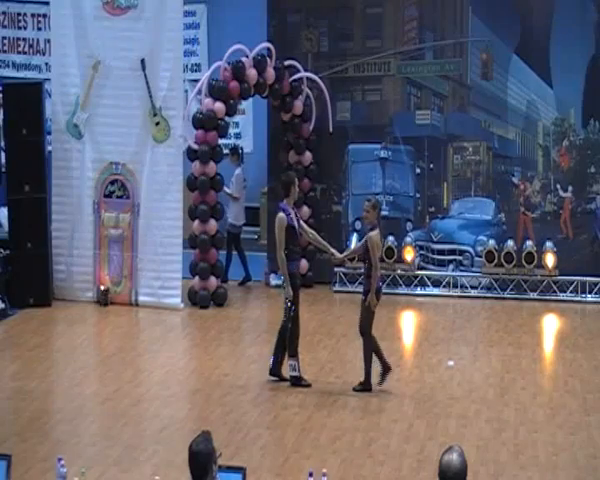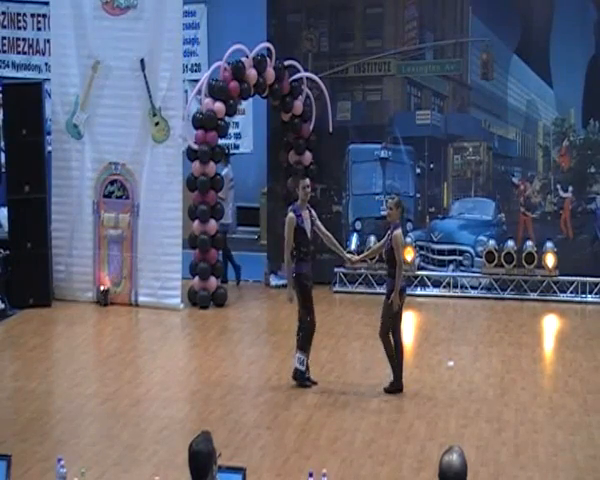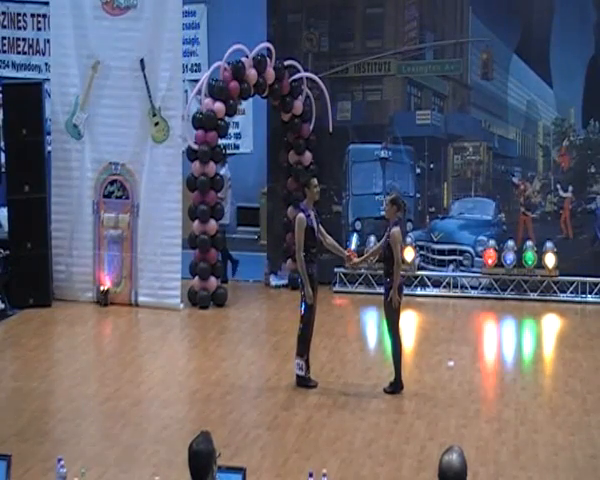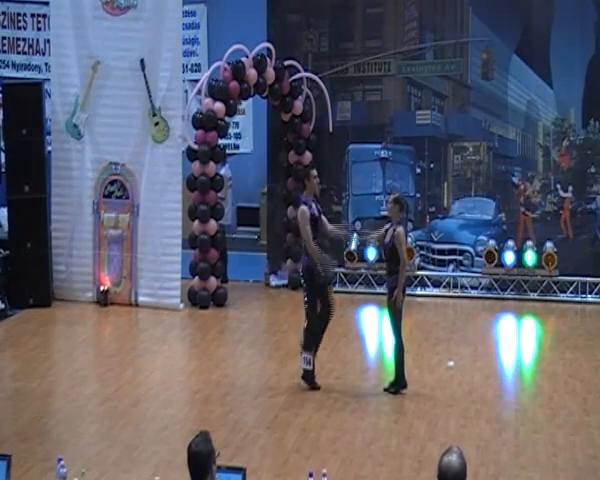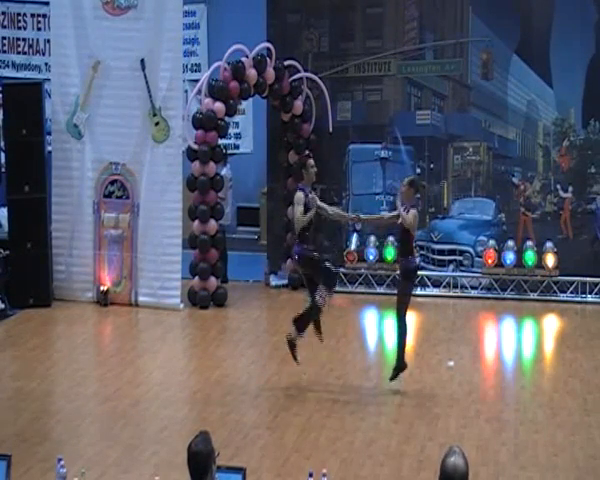
dt=1s
person 1, frame 1
left shoulder: (293, 212)
right shoulder: (282, 216)
left elbow: (310, 234)
right elbow: (280, 253)
left wrist: (330, 250)
right wrist: (287, 285)
left hip: (295, 272)
right hip: (289, 273)
left knee: (288, 321)
right knee: (293, 323)
left ankle: (276, 367)
right ankle: (294, 374)
person 1, frame 2
left shoulder: (311, 212)
right shoulder: (292, 216)
left elbow: (325, 235)
right elbow: (287, 253)
left wrist: (344, 255)
right wrist: (289, 285)
left hip: (308, 269)
right hip: (299, 271)
left knee: (304, 321)
right knee: (309, 320)
left ankle: (302, 369)
right ankle: (299, 369)
person 1, frame 3
left shoulder: (313, 213)
right shoulder: (302, 217)
left elbow: (326, 239)
right elbow: (299, 254)
left wrist: (345, 254)
right wrist: (307, 286)
left hip: (314, 271)
right hip: (307, 273)
left knee: (310, 323)
right knee: (306, 323)
left ankle: (305, 371)
right ankle: (301, 375)
person 1, frame 4
left shoulder: (315, 205)
right shoulder: (303, 209)
left elbow: (327, 228)
right elbow: (309, 243)
left wrist: (344, 234)
right wrist: (325, 264)
left hip: (318, 264)
right hip: (310, 265)
left knee: (326, 311)
right knee: (312, 317)
left ankle: (310, 353)
right ankle: (308, 372)
person 1, frame 5
left shoulder: (311, 194)
right shoulder: (301, 195)
left elbow: (329, 211)
right elbow: (298, 225)
left wrist: (352, 218)
right wrist: (312, 210)
left hip: (308, 251)
right hip: (302, 251)
left knee: (316, 296)
right knee: (331, 273)
left ankle: (295, 332)
right ankle: (302, 326)
person 2, frame 1
left shoulder: (373, 235)
right shoulder: (371, 233)
left elbow: (375, 266)
right elbow: (359, 248)
left wrist: (372, 294)
right wrist: (342, 256)
left hip: (372, 288)
right hip: (370, 286)
left knee: (366, 333)
right knee: (365, 331)
left ankle: (367, 382)
right ankle: (385, 365)
person 2, frame 2
left shoulder: (397, 233)
right shoulder: (391, 231)
left elbow: (400, 264)
right elbow: (378, 248)
left wrist: (396, 293)
right wrist: (358, 258)
left hip: (395, 288)
right hip: (392, 286)
left knee: (385, 333)
right knee: (395, 334)
left ankle: (397, 381)
right ankle: (397, 380)
person 2, frame 3
left shoulder: (395, 230)
right shoulder: (391, 229)
left elbow: (398, 262)
right elbow: (378, 248)
left wrist: (394, 290)
right wrist: (360, 260)
left hip: (393, 286)
right hip: (389, 284)
left knee: (393, 333)
right knee: (393, 333)
left ankle: (397, 382)
right ankle: (397, 380)
person 2, frame 4
left shoulder: (398, 230)
right shoulder: (389, 228)
left elbow: (404, 261)
right elbow: (375, 238)
left wrist: (399, 288)
left hip: (397, 285)
right hip: (392, 283)
left knee: (398, 333)
right knee: (396, 333)
left ankle: (400, 381)
right ankle: (398, 379)
person 2, frame 5
left shoulder: (411, 212)
right shoulder: (402, 210)
left elbow: (410, 229)
right elbow: (384, 218)
left wrist: (402, 213)
right wrist: (362, 218)
left hip: (408, 266)
right hip: (405, 265)
left knee: (400, 313)
right knee: (400, 313)
left ankle: (400, 361)
right ankle: (400, 360)
person 3, frame 1
left shoulder: (237, 173)
right shoulder: (239, 172)
left elbow: (236, 196)
left wrist: (224, 189)
right wrist: (227, 189)
left hip: (235, 217)
right hip: (237, 216)
left knee: (229, 246)
right knee: (237, 246)
left ankle: (225, 275)
right ankle: (247, 274)
person 3, frame 2
left shoulder: (225, 173)
right shoulder: (229, 171)
left elbow: (222, 196)
left hip: (224, 216)
right hip: (227, 215)
left knee: (224, 246)
right knee: (224, 246)
right ankle: (235, 267)
person 3, frame 3
left shoulder: (223, 173)
right shoulder: (226, 171)
left elbow: (221, 197)
left hip: (221, 216)
right hip: (224, 216)
left knee: (221, 245)
right knee: (222, 245)
left ankle: (224, 275)
person 3, frame 4
left shoulder: (223, 173)
right shoulder: (226, 170)
left elbow: (221, 196)
right hip: (224, 216)
left knee: (221, 247)
right knee: (221, 247)
left ankle: (223, 276)
right ankle: (222, 275)
person 3, frame 5
left shoulder: (223, 174)
right shoulder: (227, 170)
left elbow: (221, 197)
right hip: (223, 216)
left knee: (220, 248)
right knee: (221, 248)
left ankle: (222, 276)
right ankle: (223, 275)
